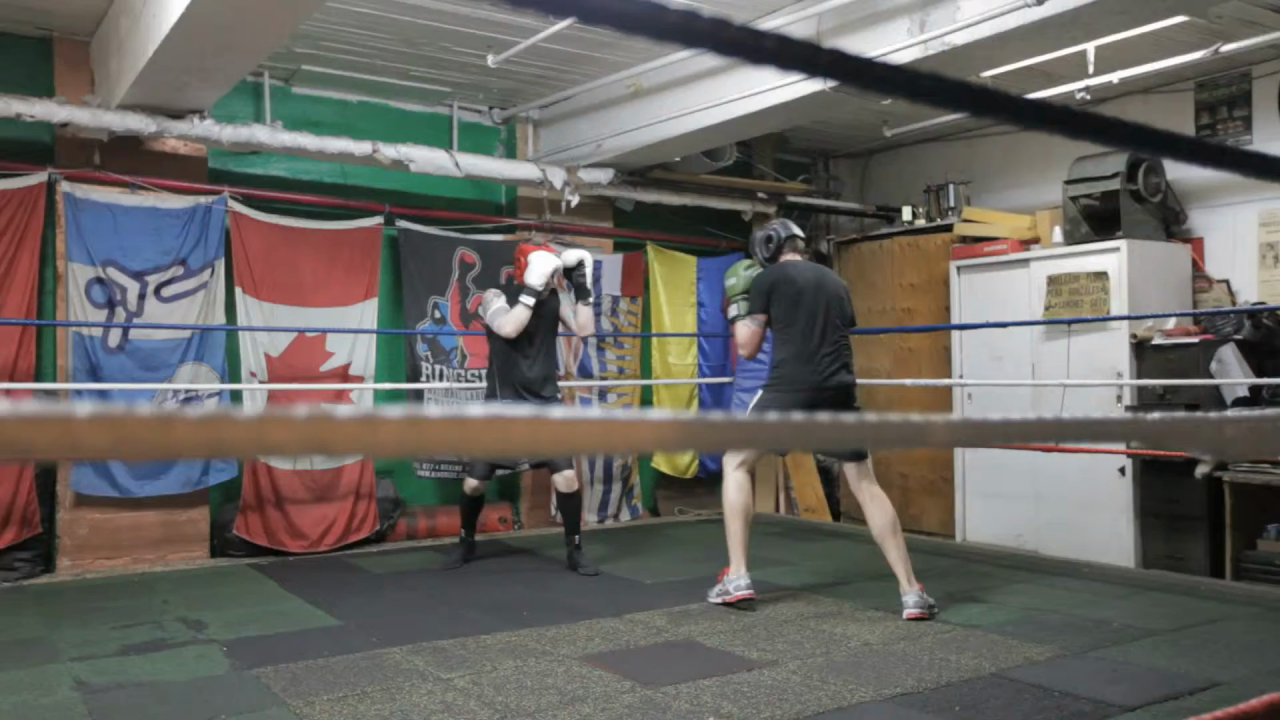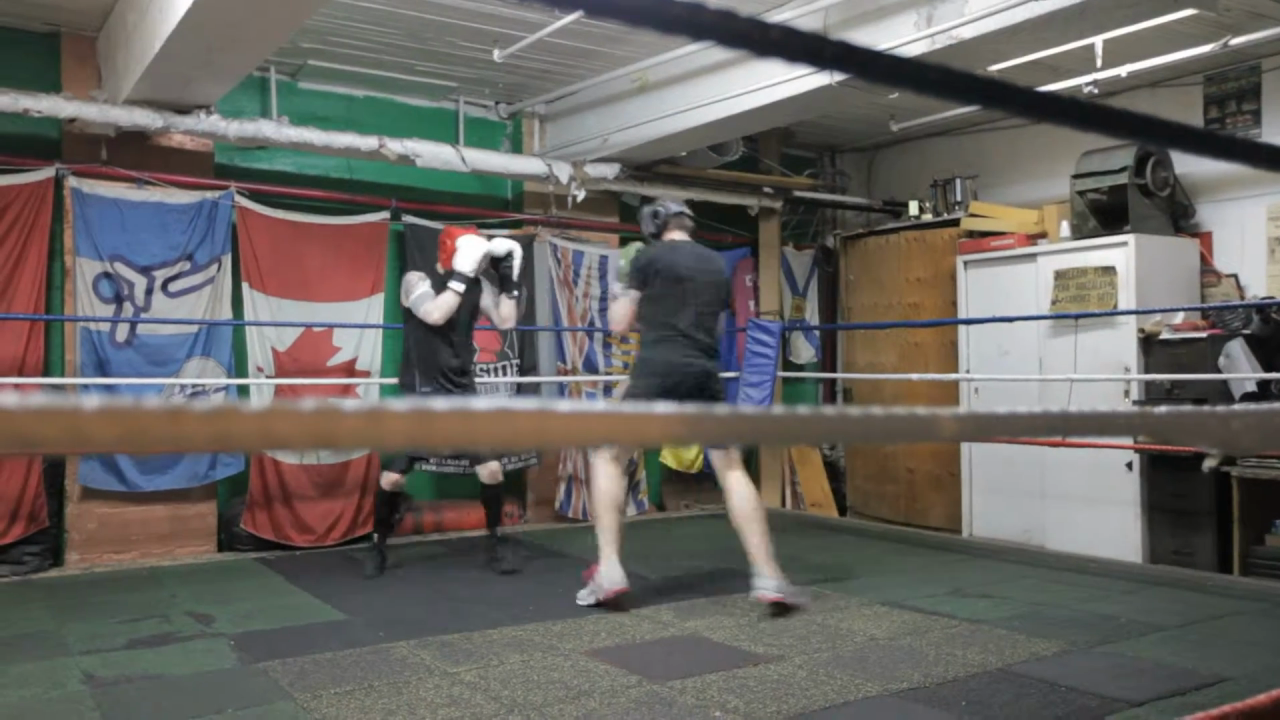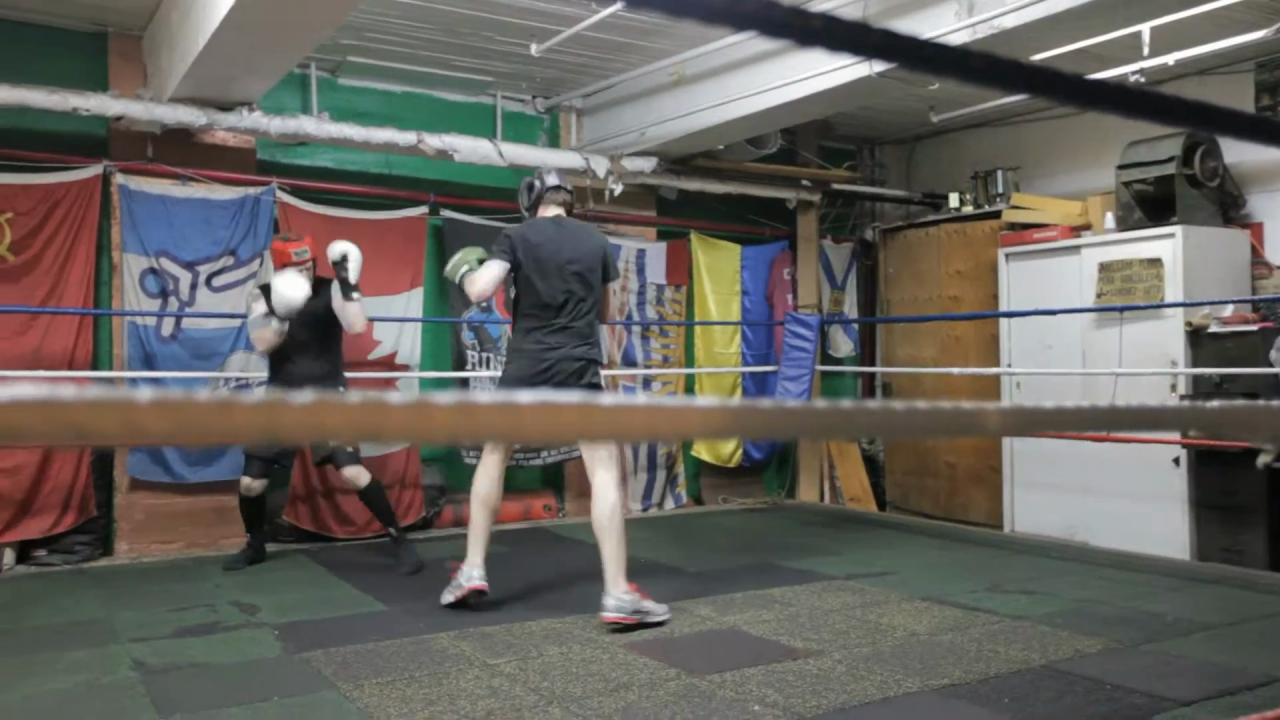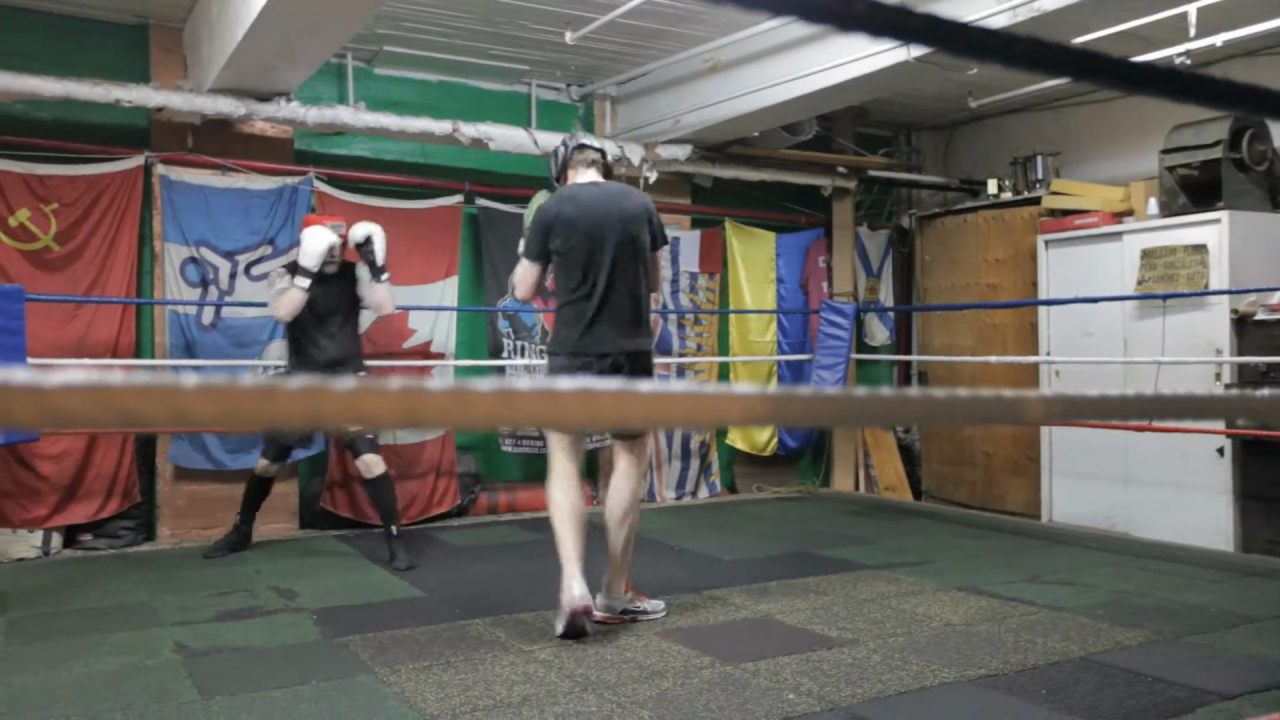
dt=1s
person 1, frame 1
left shoulder: (770, 278)
right shoulder: (834, 282)
left elbow: (746, 347)
left wrist: (737, 305)
left hip: (789, 388)
right hip: (838, 390)
left knee: (736, 464)
right knee: (865, 486)
left ankle: (737, 577)
right ankle: (912, 592)
person 1, frame 2
left shoulder: (649, 258)
right shoulder: (717, 266)
left elbow: (620, 324)
left wrist: (624, 294)
left hip: (654, 374)
right hip: (703, 377)
left knee: (606, 458)
right knee: (731, 472)
left ankle: (609, 571)
right ankle: (768, 576)
person 1, frame 3
left shoulder: (516, 236)
right shoulder: (596, 241)
left elbow: (481, 293)
right elbow: (604, 309)
left wrist: (466, 272)
left hip: (525, 366)
right hip: (579, 366)
left knee: (493, 459)
right knee: (604, 473)
left ankle: (472, 570)
right ankle: (618, 594)
person 1, frame 4
left shoulder: (550, 211)
right shoulder: (640, 203)
left elbow: (524, 293)
left hip: (574, 351)
right hip: (632, 349)
left knee: (564, 465)
right knee: (629, 464)
left ankle: (574, 589)
right ankle: (614, 594)
person 2, frame 1
left shoulder: (553, 299)
right shoulder: (495, 297)
left elbow: (585, 329)
right elbow: (509, 328)
left wrist: (583, 288)
right wrist: (532, 290)
left hip: (545, 402)
right hip: (503, 403)
left knee: (566, 475)
right knee: (474, 481)
left ankle: (574, 550)
right ankle: (467, 541)
person 2, frame 2
left shoulder: (477, 287)
right shoulder: (416, 280)
left elbow: (507, 319)
right elbow: (436, 314)
left wrist: (510, 278)
right wrist: (461, 276)
left hip: (463, 391)
right hip: (421, 391)
left knee: (490, 467)
right knee: (393, 475)
left ankle: (497, 545)
right ankle: (377, 548)
person 2, frame 3
left shoulder: (329, 289)
right shoulder: (263, 296)
left elbow: (357, 327)
right elbow: (261, 344)
left wrist: (348, 284)
right wrist: (282, 316)
left knee: (351, 471)
right knee: (250, 483)
left ankle: (399, 541)
right ankle: (255, 544)
person 2, frame 4
left shoulder: (354, 273)
right shoulder: (288, 273)
left elbow: (385, 309)
right elbow: (284, 312)
left wrist: (376, 265)
right wrist: (306, 269)
left knee: (369, 460)
right knee: (267, 462)
left ankle: (394, 541)
right ankle: (240, 531)
